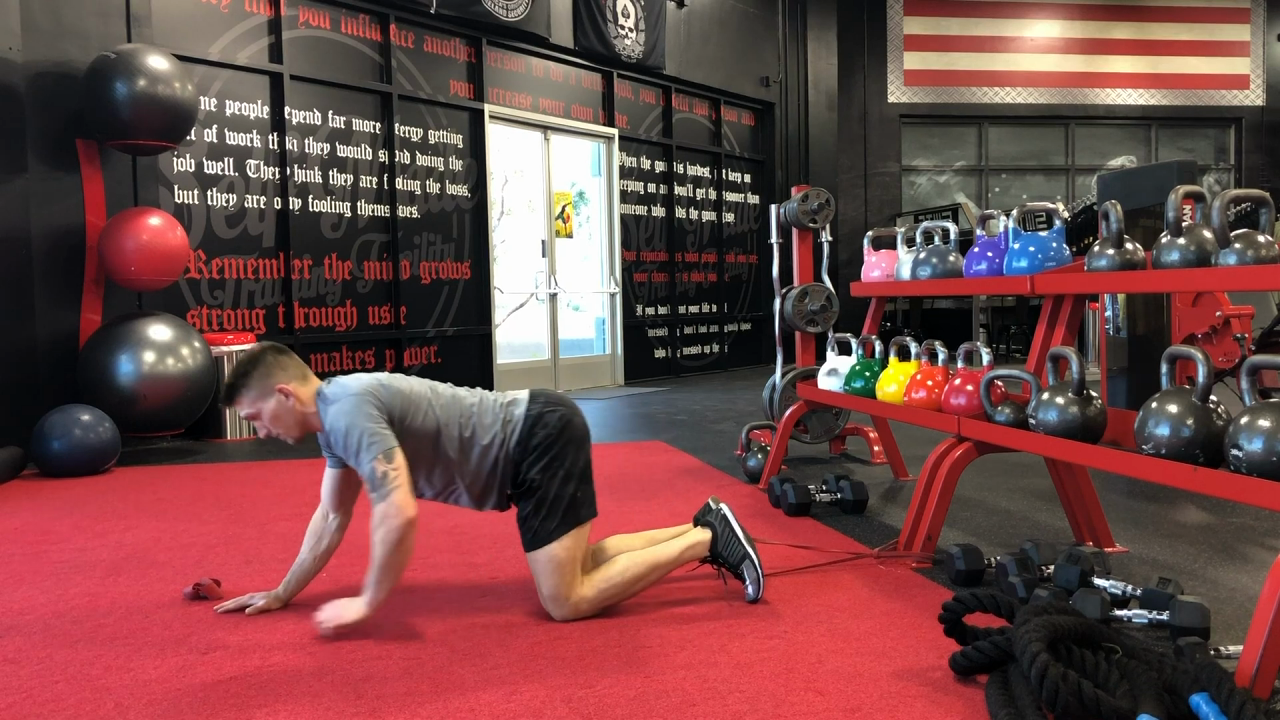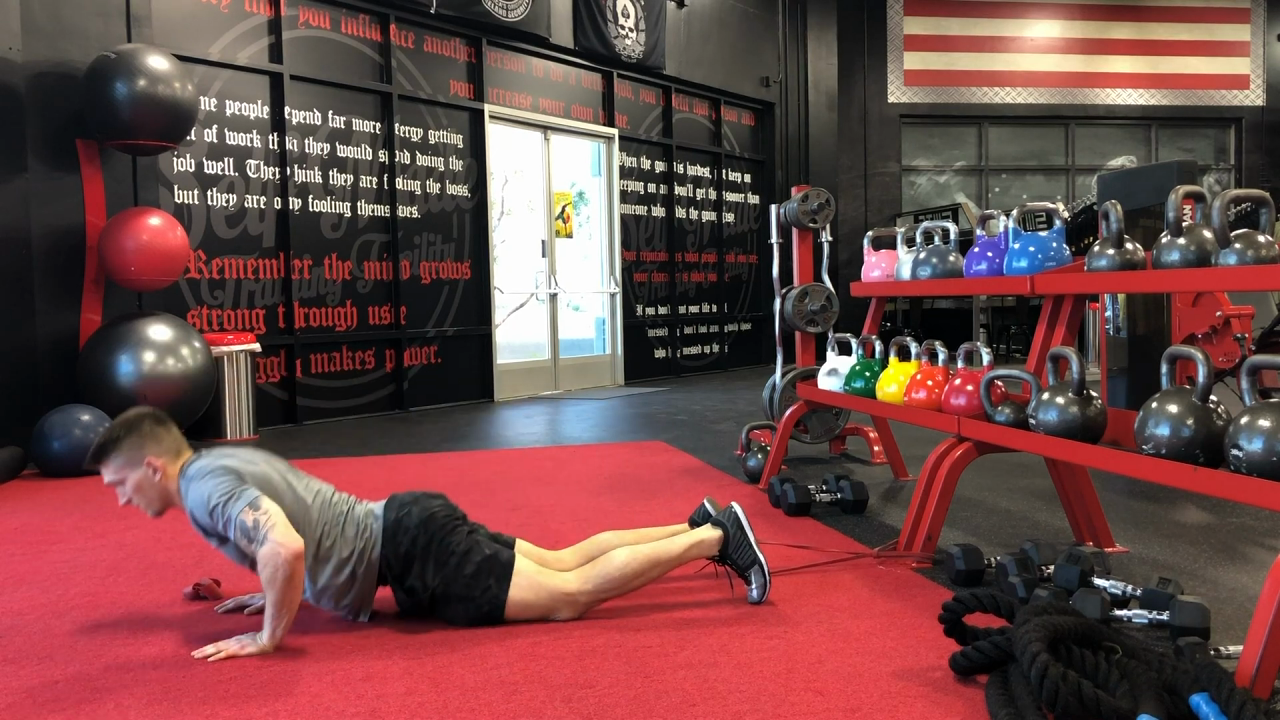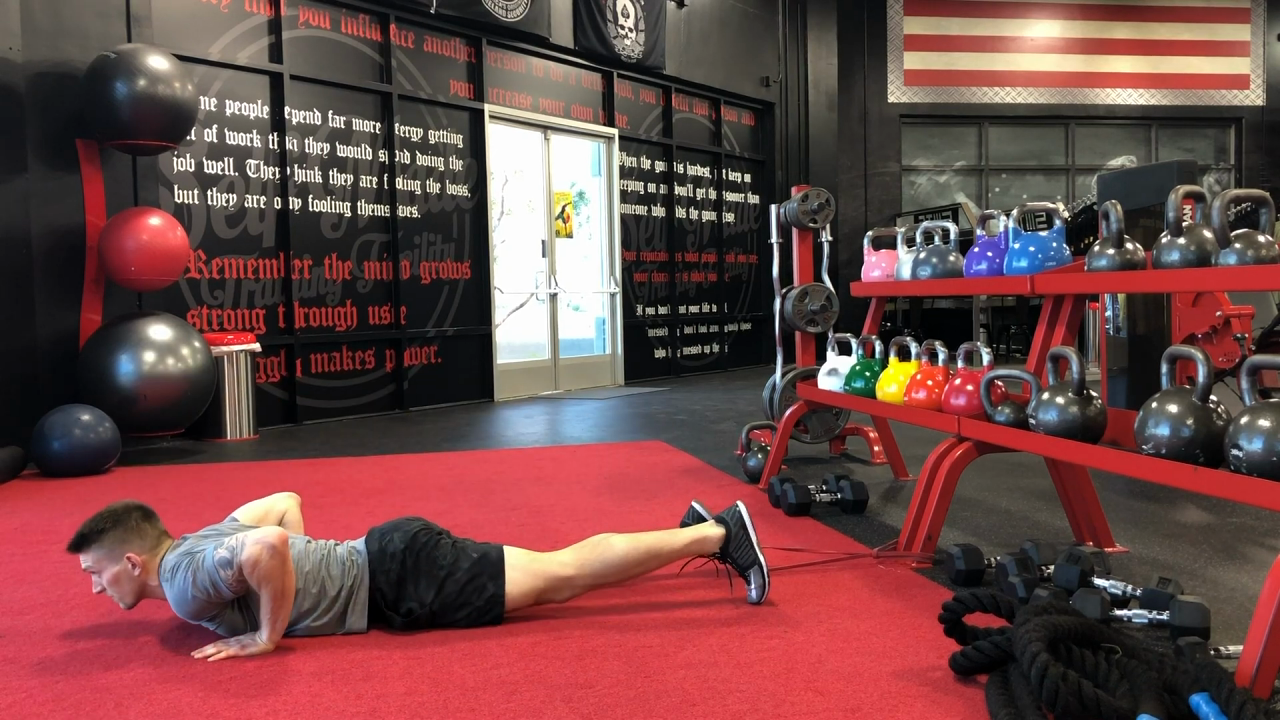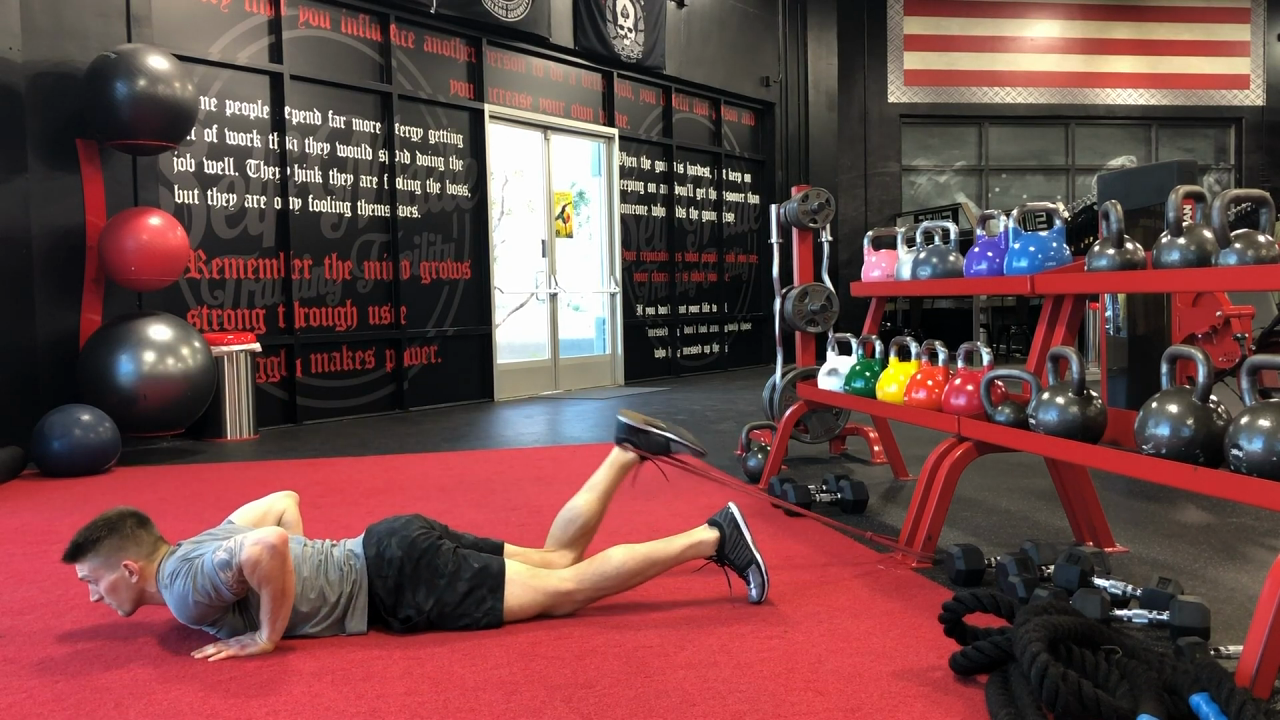
dt=1s
person 1, frame 1
left shoulder: (345, 411)
right shoulder: (339, 409)
left elbow: (399, 514)
right elbow: (332, 516)
left wrist: (369, 602)
right wrist: (281, 592)
left hip: (540, 438)
right hip: (540, 431)
left knee: (567, 602)
right knee: (576, 570)
left ankle: (706, 541)
right ankle: (703, 528)
person 1, frame 2
left shoulder: (203, 486)
right shoulder: (226, 459)
left elbow: (286, 551)
left wrist: (269, 635)
right wrist: (273, 594)
left hip: (411, 552)
right hip: (409, 525)
left knee: (572, 595)
right knee: (567, 562)
left ankle: (712, 540)
right ankle: (700, 525)
person 1, frame 3
left shoulder: (185, 582)
right shoulder: (206, 542)
left elbow: (271, 545)
right elbow: (284, 502)
left wrist: (270, 634)
left hip: (400, 576)
right hip: (398, 555)
left knee: (565, 579)
right knee: (561, 561)
left ankle: (716, 534)
right ankle: (696, 533)
person 1, frame 4
left shoulder: (185, 588)
right shoulder: (205, 547)
left elbow: (267, 547)
right elbow: (284, 500)
left wrist: (269, 634)
left hip: (399, 578)
right hip: (397, 549)
left knee: (566, 592)
right knee: (559, 558)
left ankle: (712, 537)
right ankle: (629, 450)
